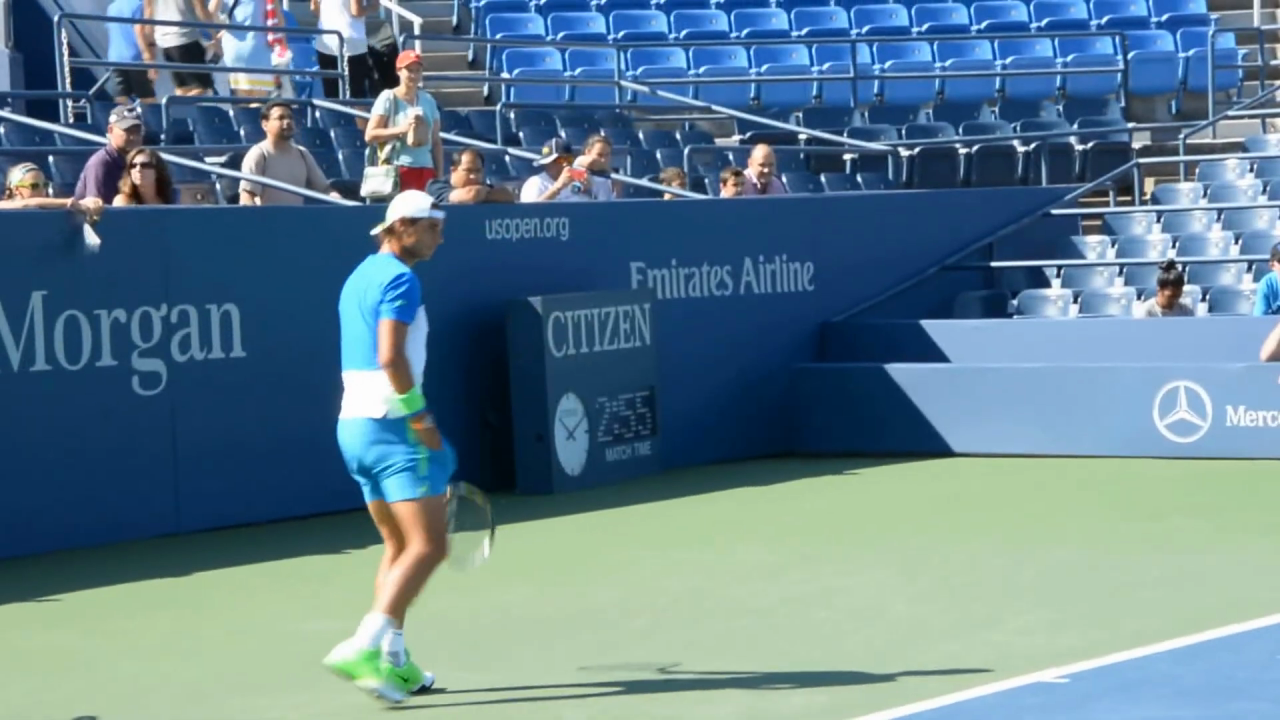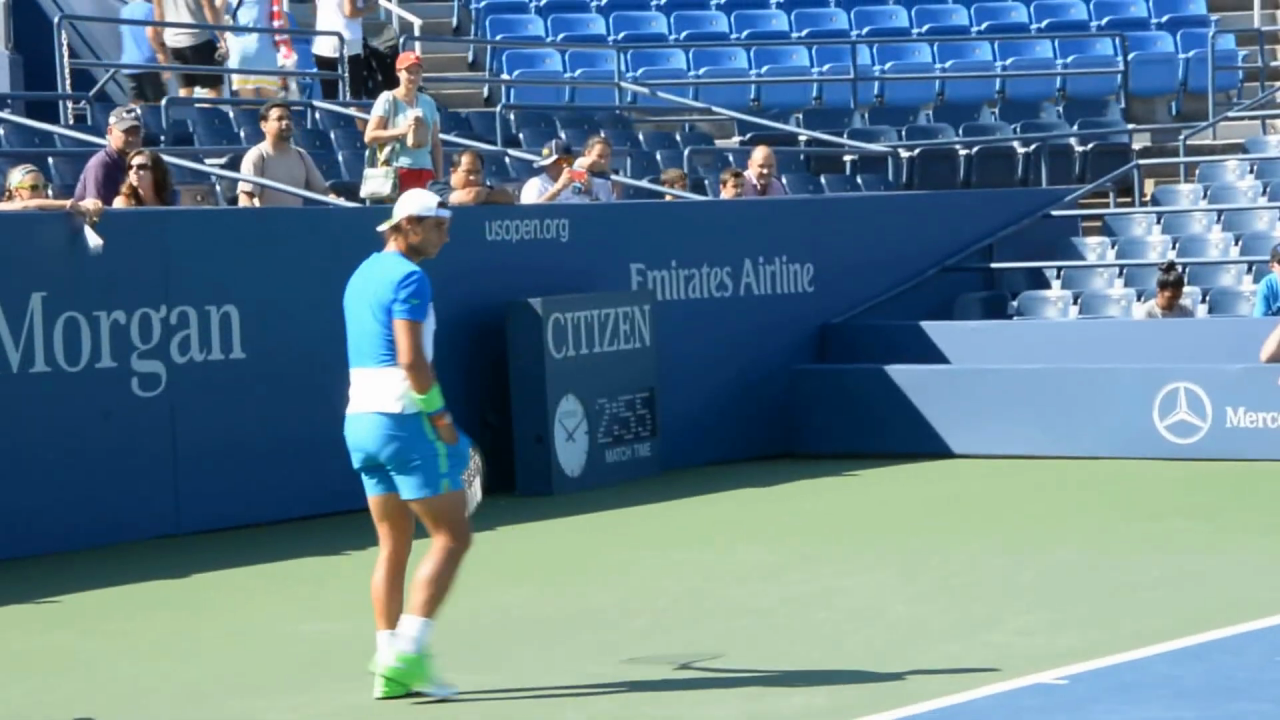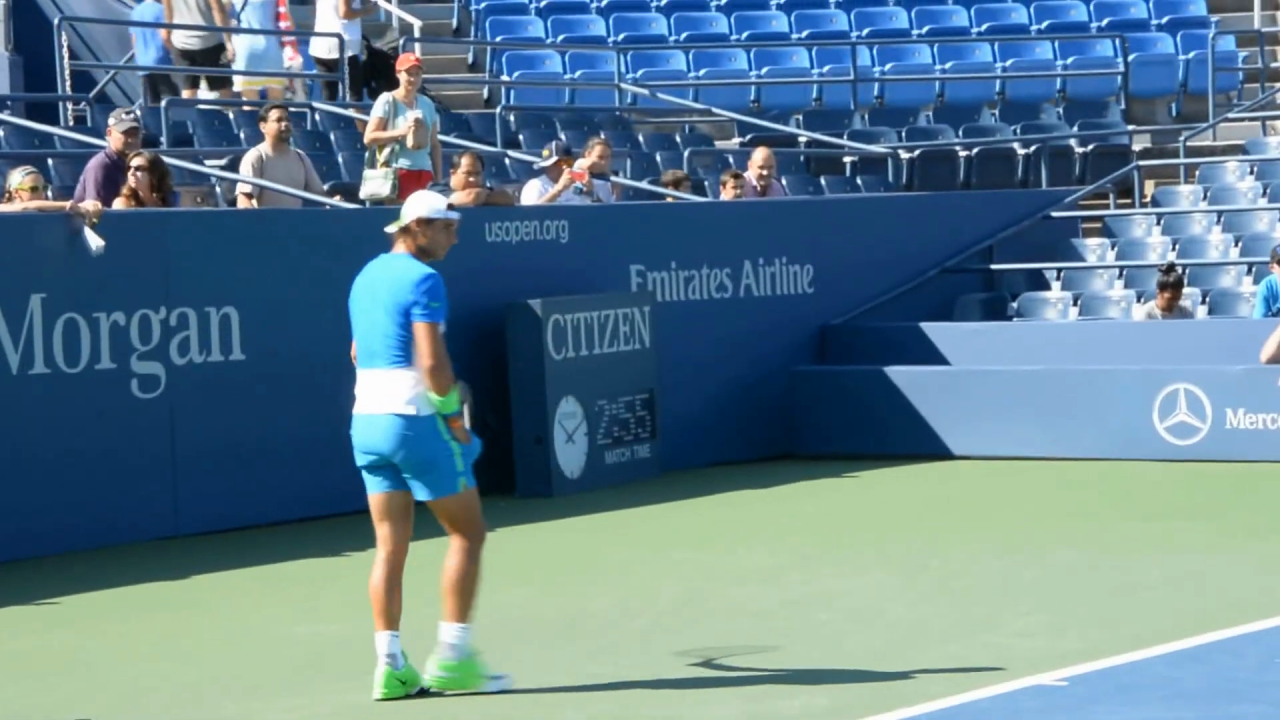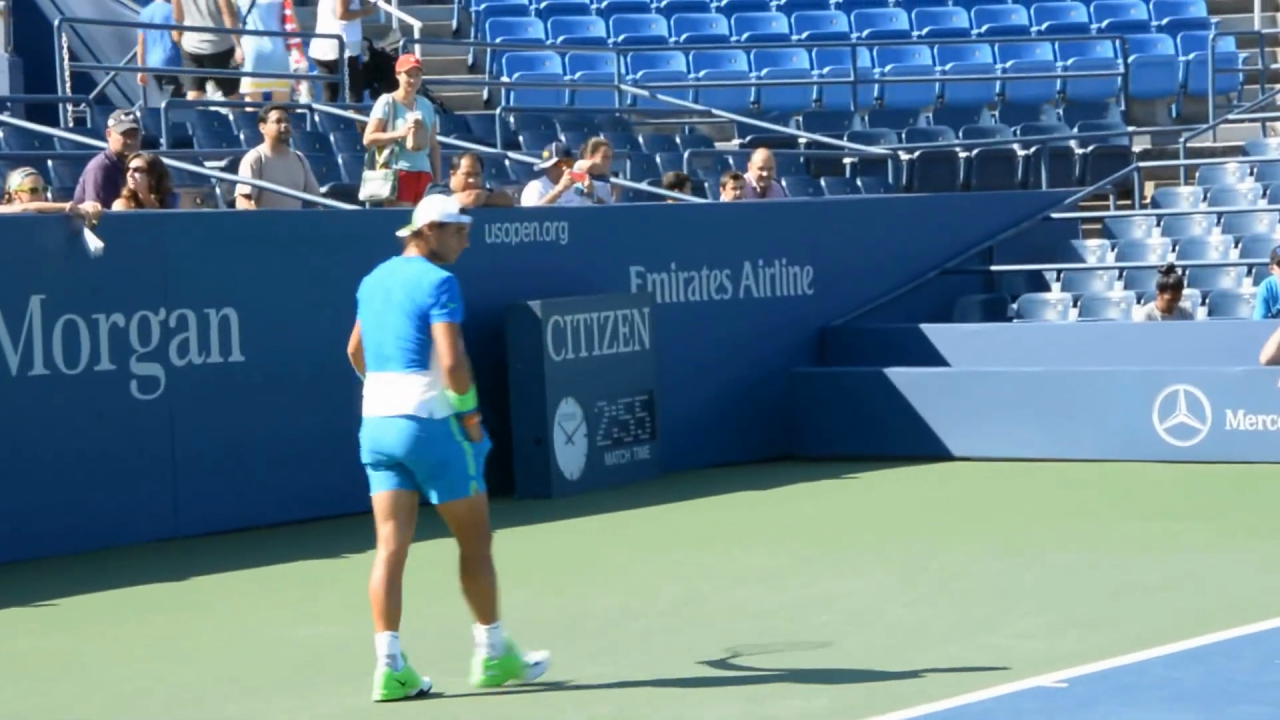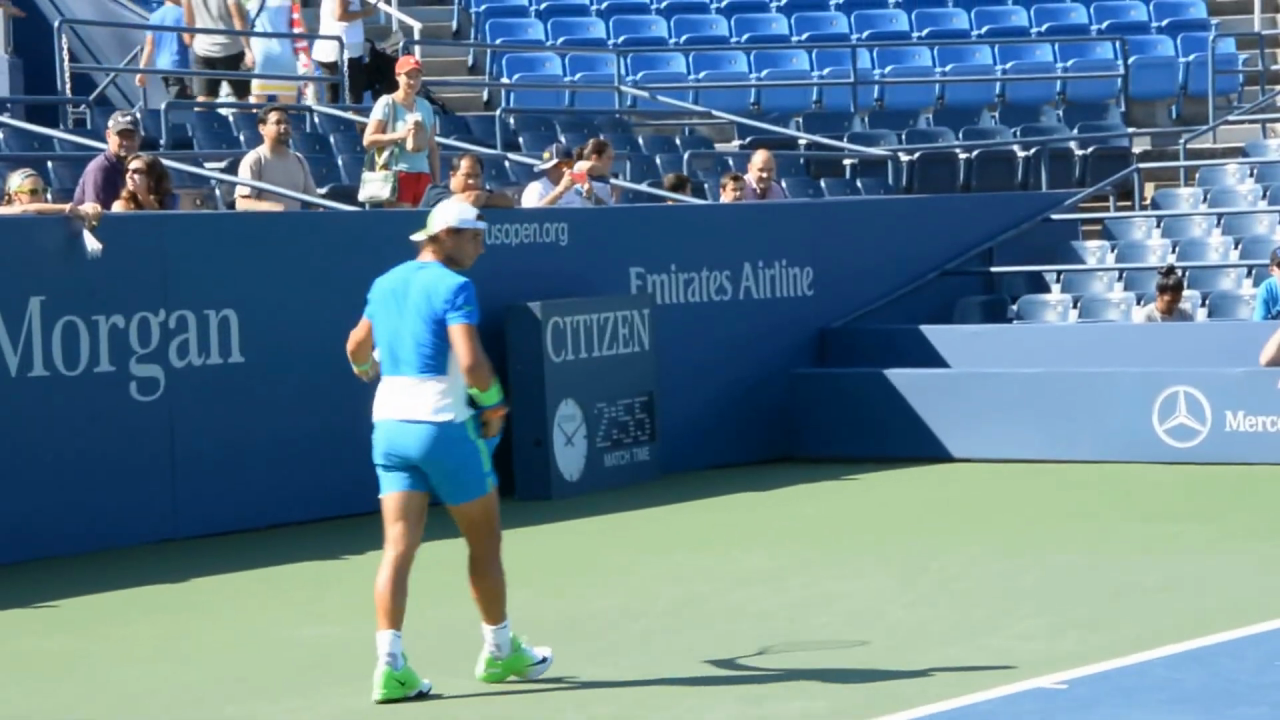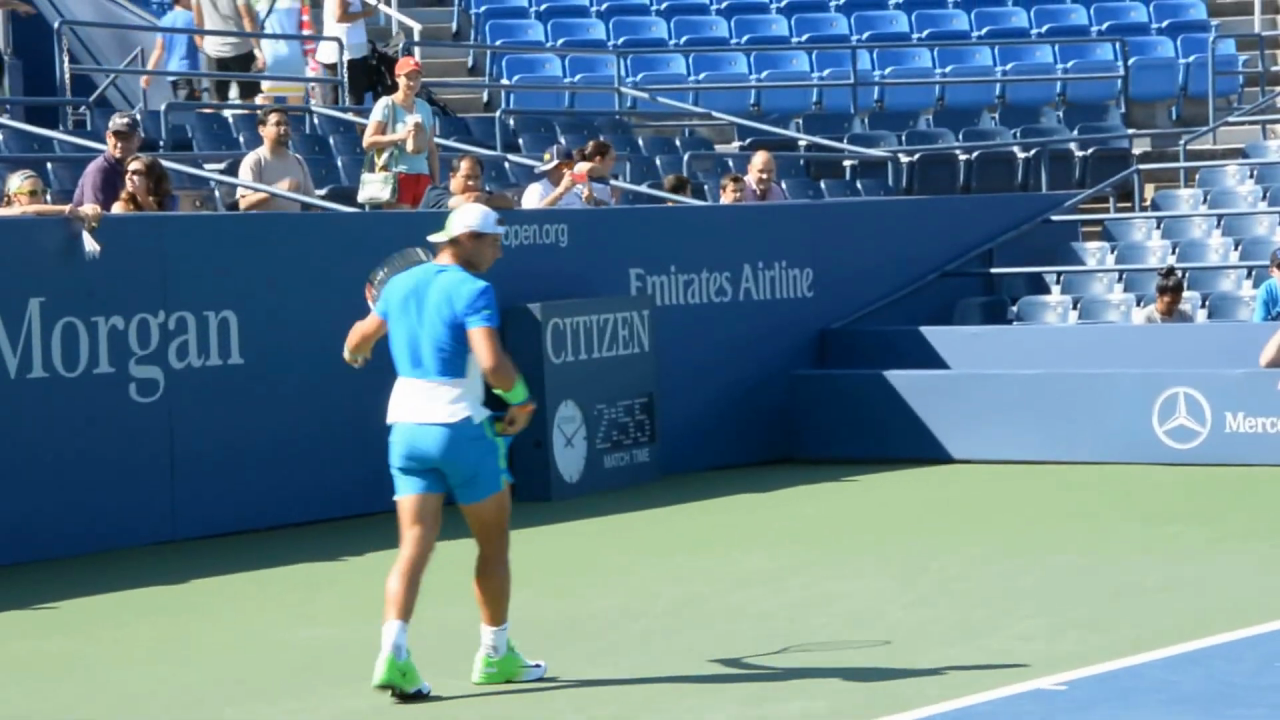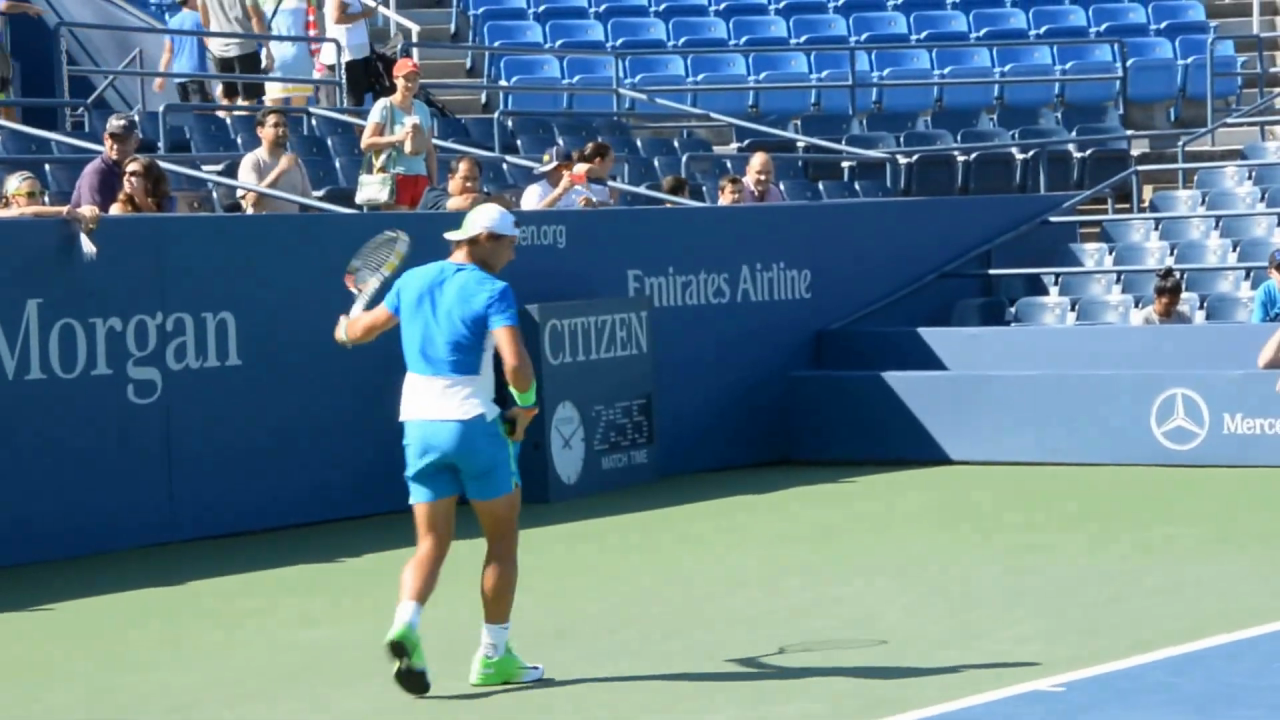
dt=0.1s
person 1, frame 1
left shoulder: (362, 276)
right shoulder: (400, 278)
right elbow: (392, 358)
right wrist: (421, 417)
left hip: (354, 425)
right hip: (392, 428)
left knee: (400, 546)
right knee: (429, 545)
left ankle: (394, 663)
right ankle: (363, 648)
person 1, frame 2
left shoulder: (363, 274)
right shoulder: (409, 277)
right elbow: (412, 359)
right wrist: (439, 415)
left hip: (359, 422)
right hip: (403, 422)
left knee: (394, 545)
right knee: (453, 538)
left ankle: (391, 663)
right ankle: (404, 651)
person 1, frame 3
left shoulder: (367, 275)
right shoulder: (423, 279)
right elbow: (432, 362)
right wrist: (454, 415)
left hip: (366, 423)
right hip: (415, 423)
left knee: (390, 547)
right knee: (466, 537)
left ankle: (391, 667)
right ankle: (454, 659)
person 1, frame 4
left shoulder: (374, 280)
right shoulder: (439, 283)
left elbow: (357, 351)
right elbow: (451, 360)
right wrist: (470, 410)
left hip: (378, 425)
right hip: (428, 425)
left knee: (391, 548)
right knee: (475, 543)
left ankle: (391, 667)
right ankle: (494, 654)
person 1, frame 5
left shoulder: (386, 283)
right shoulder: (455, 287)
left elbow: (356, 348)
right elbow: (471, 362)
left wrist: (367, 369)
right wrist: (494, 404)
left hip: (390, 428)
right hip: (443, 428)
left knee: (399, 549)
right knee: (485, 544)
left ankle: (391, 665)
right ankle: (500, 651)
person 1, frame 6
left shoulder: (399, 283)
right shoulder: (474, 291)
left elbow: (358, 341)
right elbow: (494, 364)
left wrist: (354, 352)
right wrist: (521, 402)
left hip: (407, 429)
right hip: (460, 429)
left knee: (414, 547)
right knee: (493, 544)
left ankle: (394, 653)
right ankle: (495, 654)
person 1, frame 7
left shoulder: (413, 280)
right shoulder: (492, 291)
left elbow: (362, 330)
right elbow: (516, 363)
left wrist: (344, 327)
right wrist: (527, 406)
left hip: (420, 426)
right hip: (475, 426)
left knee: (432, 543)
right knee: (502, 544)
left ankle: (406, 627)
right ankle: (493, 656)
